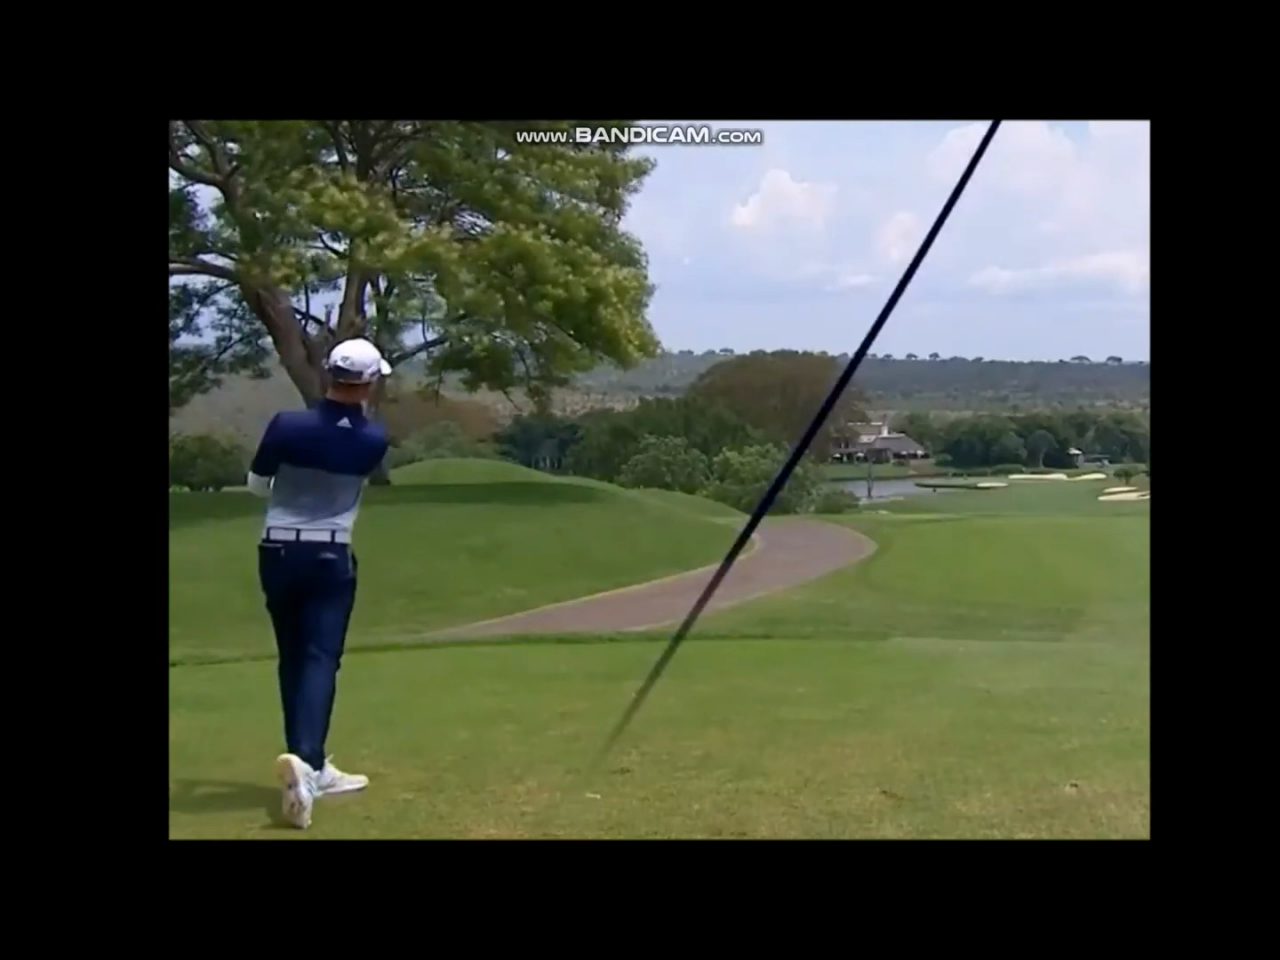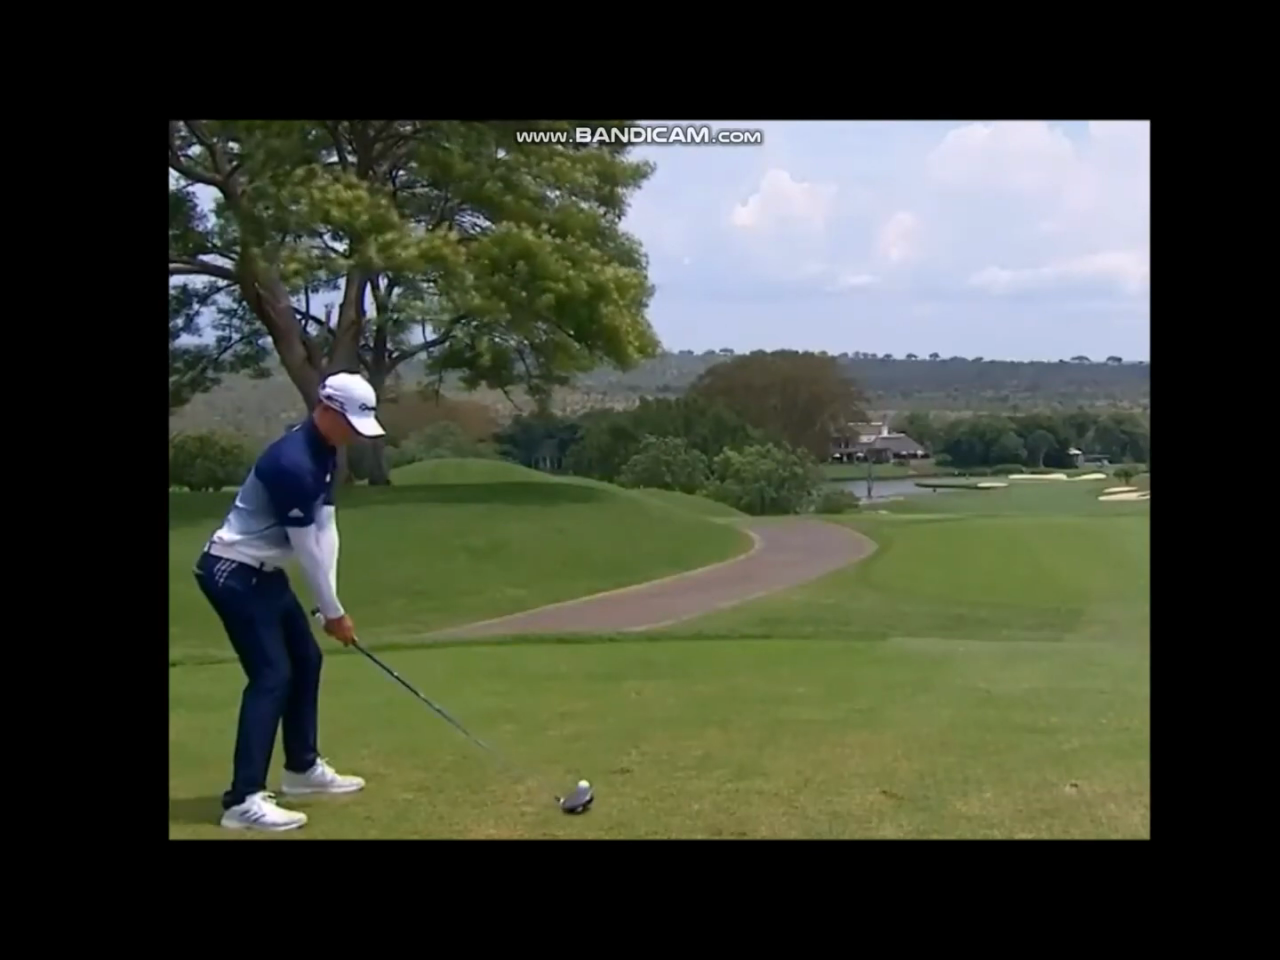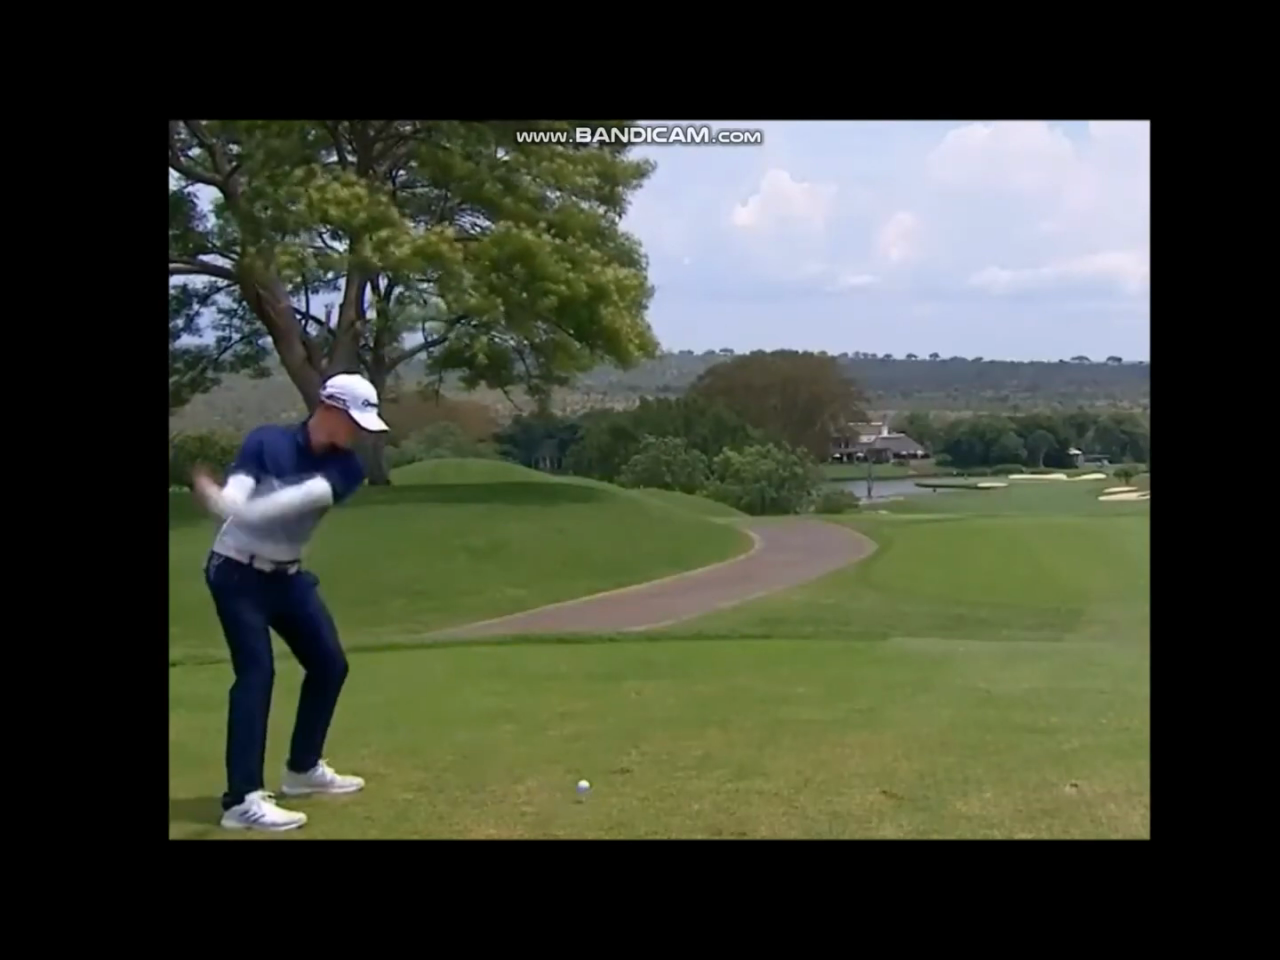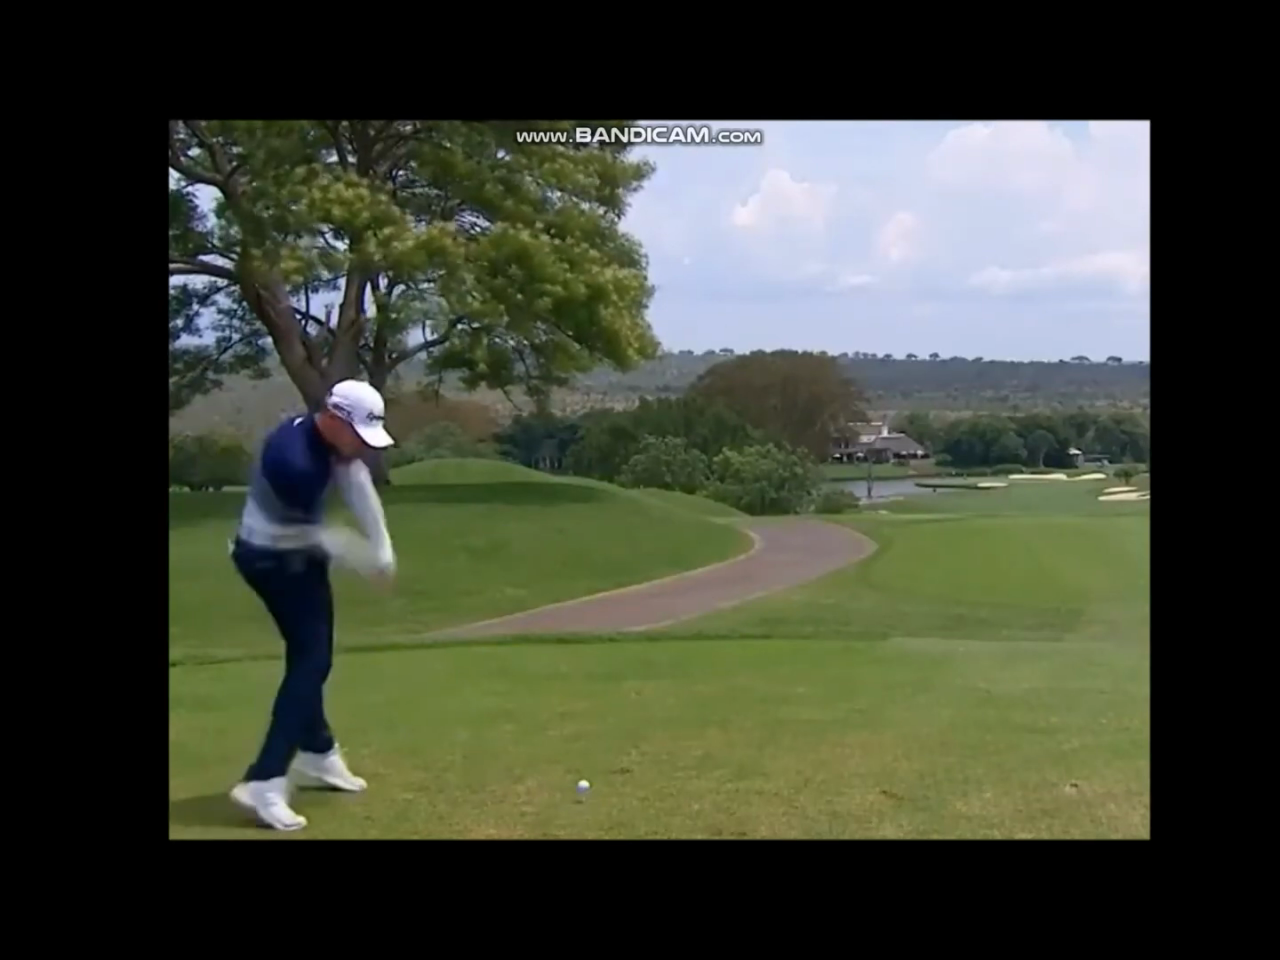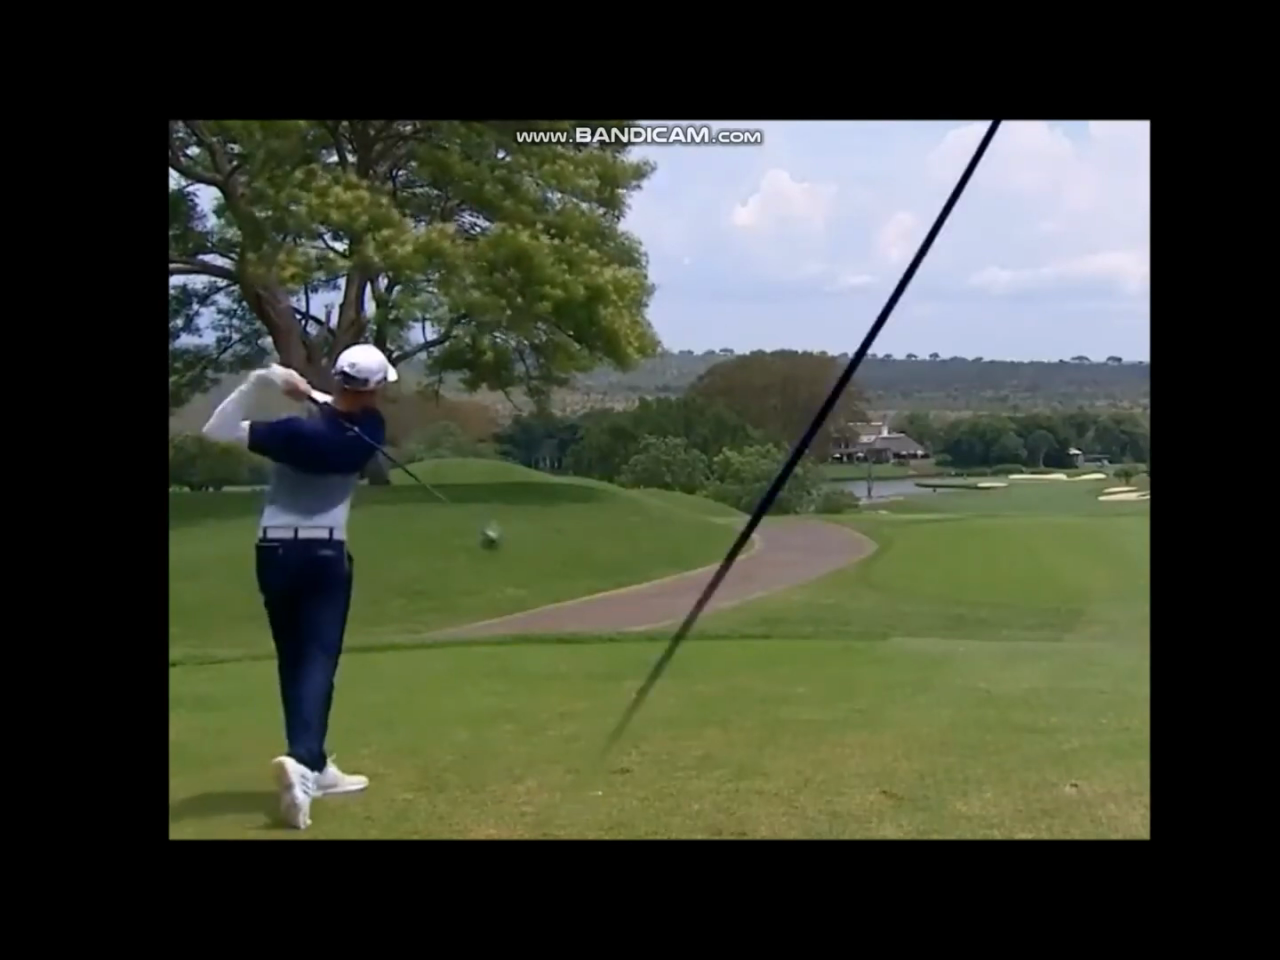
dt=0.5s
person 1, frame 1
left shoulder: (287, 427)
right shoulder: (374, 440)
left elbow: (257, 486)
left hip: (279, 553)
right hip: (331, 558)
left knee: (294, 658)
right knee: (320, 659)
left ankle: (309, 765)
right ankle: (305, 760)
person 1, frame 2
left shoulder: (324, 455)
right shoulder: (292, 463)
left elbow: (326, 532)
right elbow: (306, 548)
left wrist: (330, 600)
right wrist: (333, 611)
left hip: (263, 572)
right hip: (232, 572)
left knee: (306, 659)
right knee: (271, 675)
left ankle: (303, 767)
right ankle: (243, 799)
person 1, frame 3
left shoulder: (346, 468)
right shoulder: (266, 438)
left elbow: (304, 497)
right elbow: (234, 491)
left wrist: (236, 507)
right wrist: (219, 499)
left hip: (288, 575)
right hip: (237, 571)
left knee: (330, 665)
right knee: (256, 673)
left ankle: (304, 768)
right ankle: (242, 799)
person 1, frame 4
left shoulder: (337, 440)
right shoulder: (291, 458)
left elbow: (361, 489)
right elbow: (316, 536)
left wrist: (381, 546)
right wrist: (368, 562)
left hip: (287, 555)
right hip: (275, 558)
left knee: (311, 655)
right knee: (310, 661)
left ankle: (315, 752)
right ankle: (264, 782)
person 1, frame 5
left shoulder: (297, 430)
right shoulder: (371, 432)
left elbow: (218, 430)
right elbow: (341, 415)
left wrist: (260, 380)
right wrist: (306, 390)
left hip: (274, 553)
right hip: (326, 556)
left knee: (292, 660)
right knee: (318, 660)
left ankle: (313, 766)
right ankle: (303, 760)
